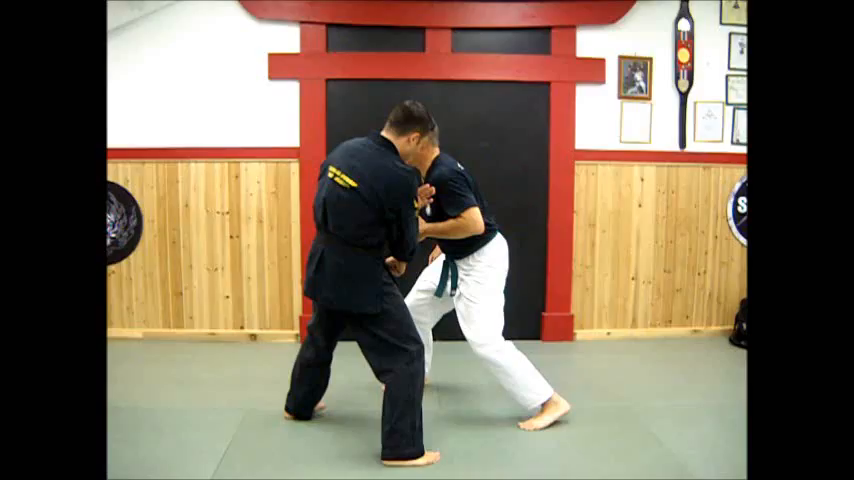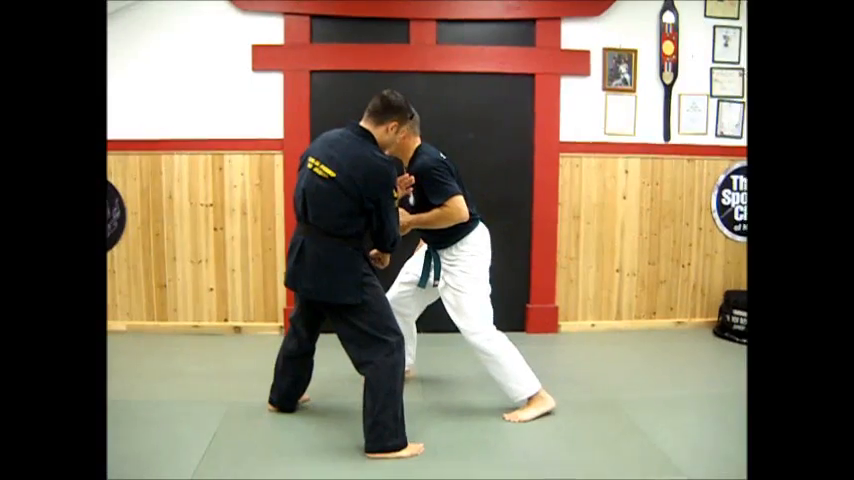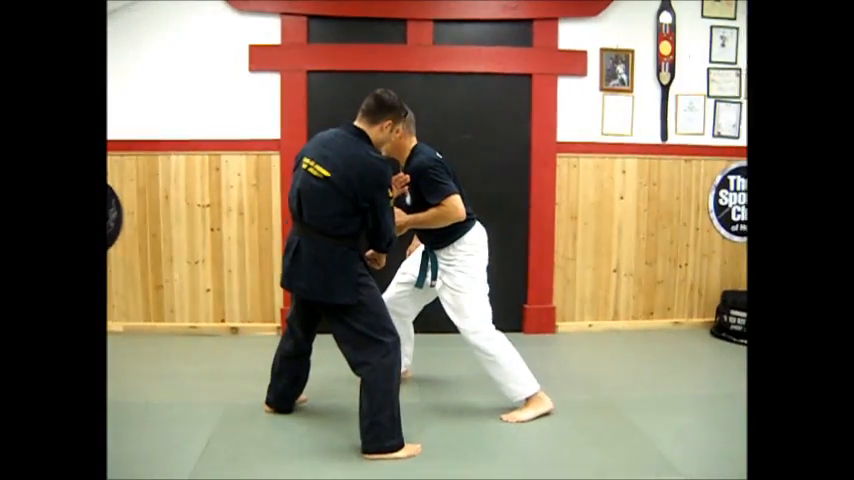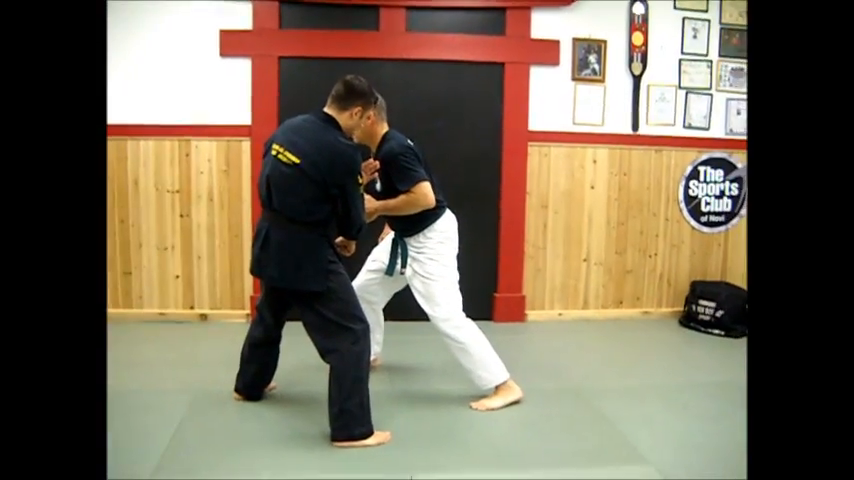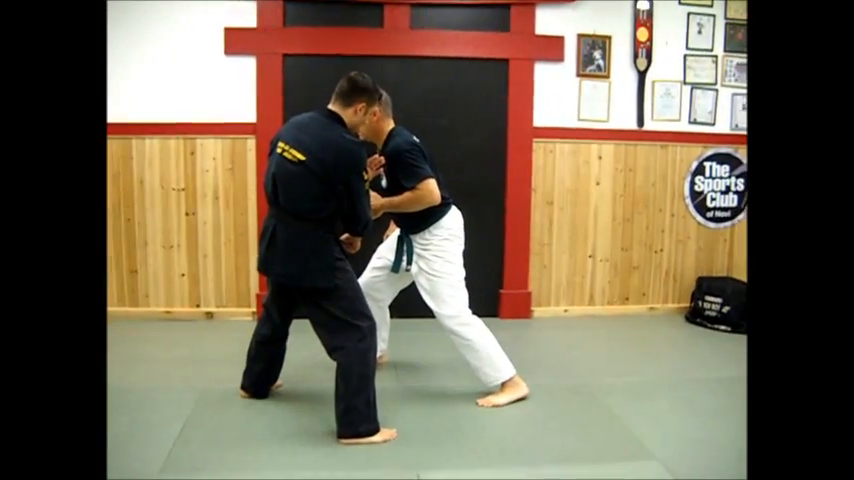
dt=0.3s
person 1, frame 1
left shoulder: (345, 149)
right shoulder: (400, 175)
right elbow: (404, 244)
right wrist: (400, 261)
left hip: (324, 261)
right hip: (360, 272)
left knee: (320, 336)
right knee: (406, 355)
left ankle: (299, 404)
right ankle: (402, 448)
person 1, frame 2
left shoulder: (323, 141)
right shoulder: (378, 166)
right elbow: (386, 234)
right wrist: (383, 253)
left hip: (305, 252)
right hip: (340, 263)
left knee: (302, 328)
right knee: (385, 346)
left ankle: (282, 397)
right ankle: (385, 441)
person 1, frame 3
left shoulder: (318, 141)
right shoulder: (373, 165)
right elbow: (381, 234)
right wrist: (379, 253)
left hip: (300, 253)
right hip: (336, 263)
left knee: (299, 329)
right knee: (380, 346)
left ankle: (280, 398)
right ankle: (382, 441)
person 1, frame 4
left shoulder: (287, 128)
right shoulder: (342, 152)
right elbow: (351, 220)
right wrist: (348, 240)
left hip: (270, 241)
right hip: (305, 250)
left knee: (268, 316)
right knee: (350, 333)
left ankle: (249, 385)
right ankle: (351, 428)
person 1, frame 5
left shoulder: (292, 126)
right shoulder: (347, 148)
right elbow: (357, 217)
right wrist: (354, 236)
left hip: (277, 239)
right hip: (312, 248)
left knee: (275, 315)
right knee: (356, 331)
left ankle: (255, 383)
right ankle: (357, 426)
person 2, frame 1
left shoulder: (444, 175)
right shoulder: (435, 170)
left elbow: (474, 223)
left wrist: (426, 230)
right wrist: (441, 243)
left hip: (481, 260)
right hip: (455, 258)
left knee: (484, 340)
right knee: (413, 311)
left ankle: (550, 402)
right ankle: (416, 374)
person 2, frame 2
left shoulder: (427, 164)
right shoulder: (415, 162)
left elbow: (459, 212)
left wrist: (411, 221)
right wrist: (425, 235)
left hip: (463, 251)
right hip: (437, 249)
left knee: (477, 329)
right knee: (396, 304)
left ankle: (536, 396)
right ankle: (400, 367)
person 2, frame 3
left shoulder: (424, 164)
right shoulder: (411, 162)
left elbow: (456, 211)
left wrist: (408, 222)
right wrist: (419, 234)
left hip: (460, 251)
right hip: (434, 249)
left knee: (477, 328)
right knee: (394, 304)
left ankle: (534, 397)
right ankle: (398, 366)
person 2, frame 4
left shoulder: (395, 151)
right shoulder: (383, 149)
left elbow: (425, 198)
left wrist: (378, 208)
right wrist: (391, 222)
left hip: (430, 239)
right hip: (404, 237)
left knee: (447, 316)
right knee: (363, 291)
left ankle: (504, 385)
right ankle: (367, 355)
person 2, frame 5
left shoulder: (400, 147)
right shoulder: (389, 145)
left elbow: (431, 195)
left wrist: (383, 205)
right wrist: (397, 218)
left hip: (436, 235)
right hip: (410, 234)
left knee: (453, 313)
right knee: (370, 288)
left ankle: (510, 383)
right ankle: (374, 352)
